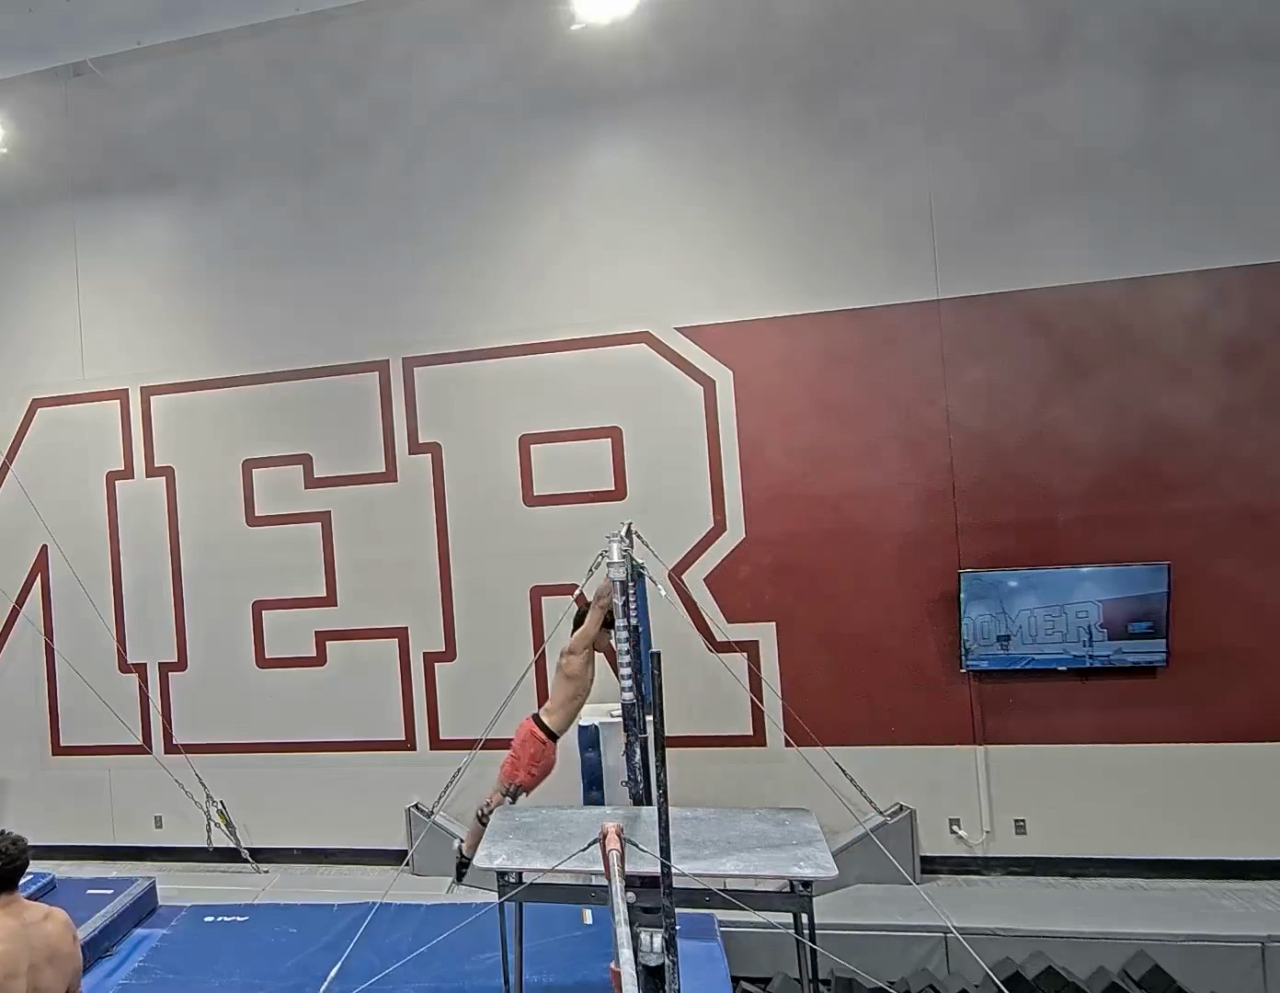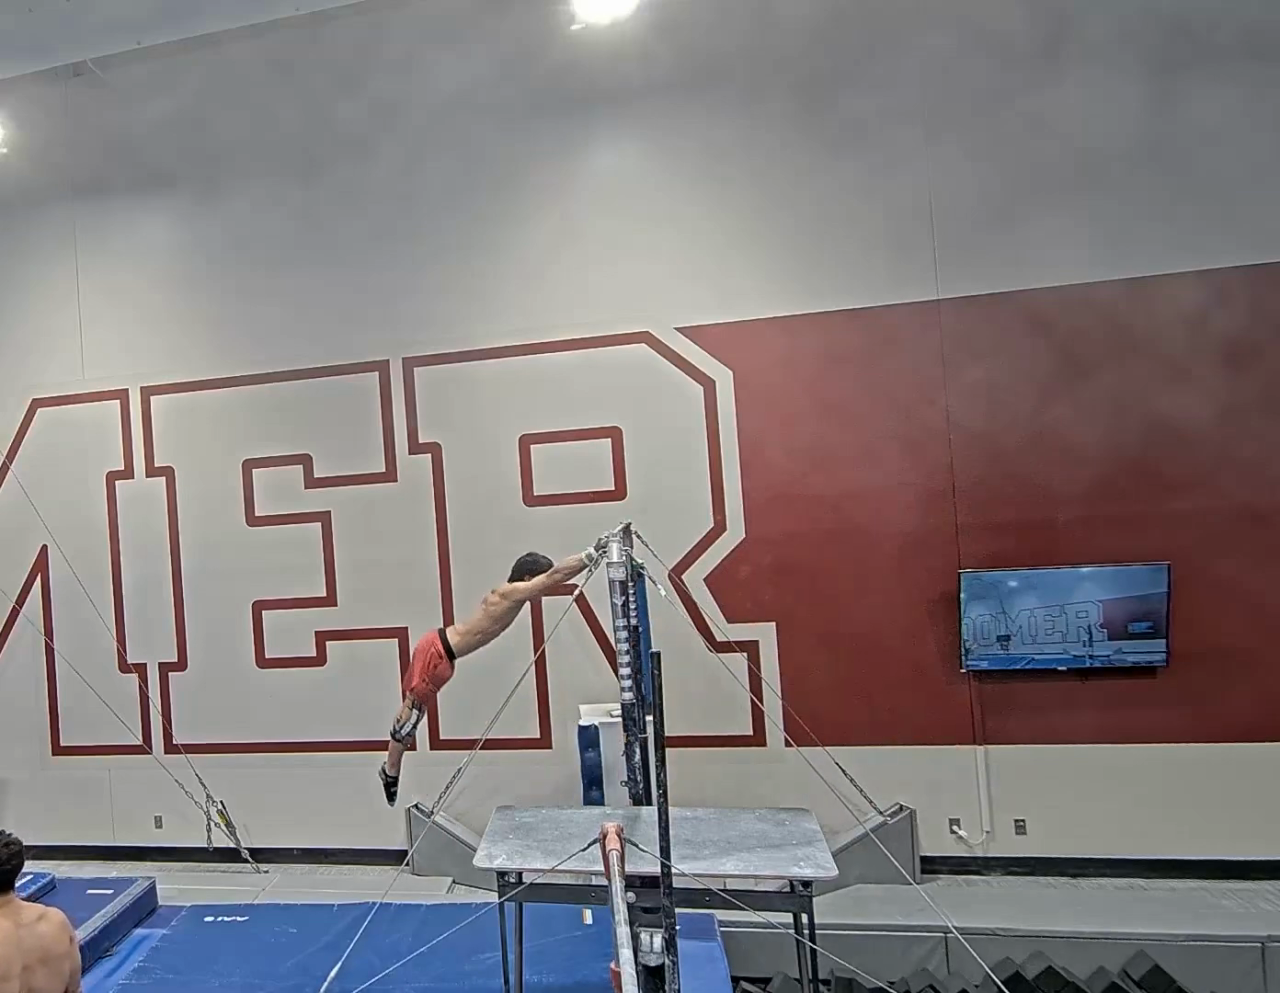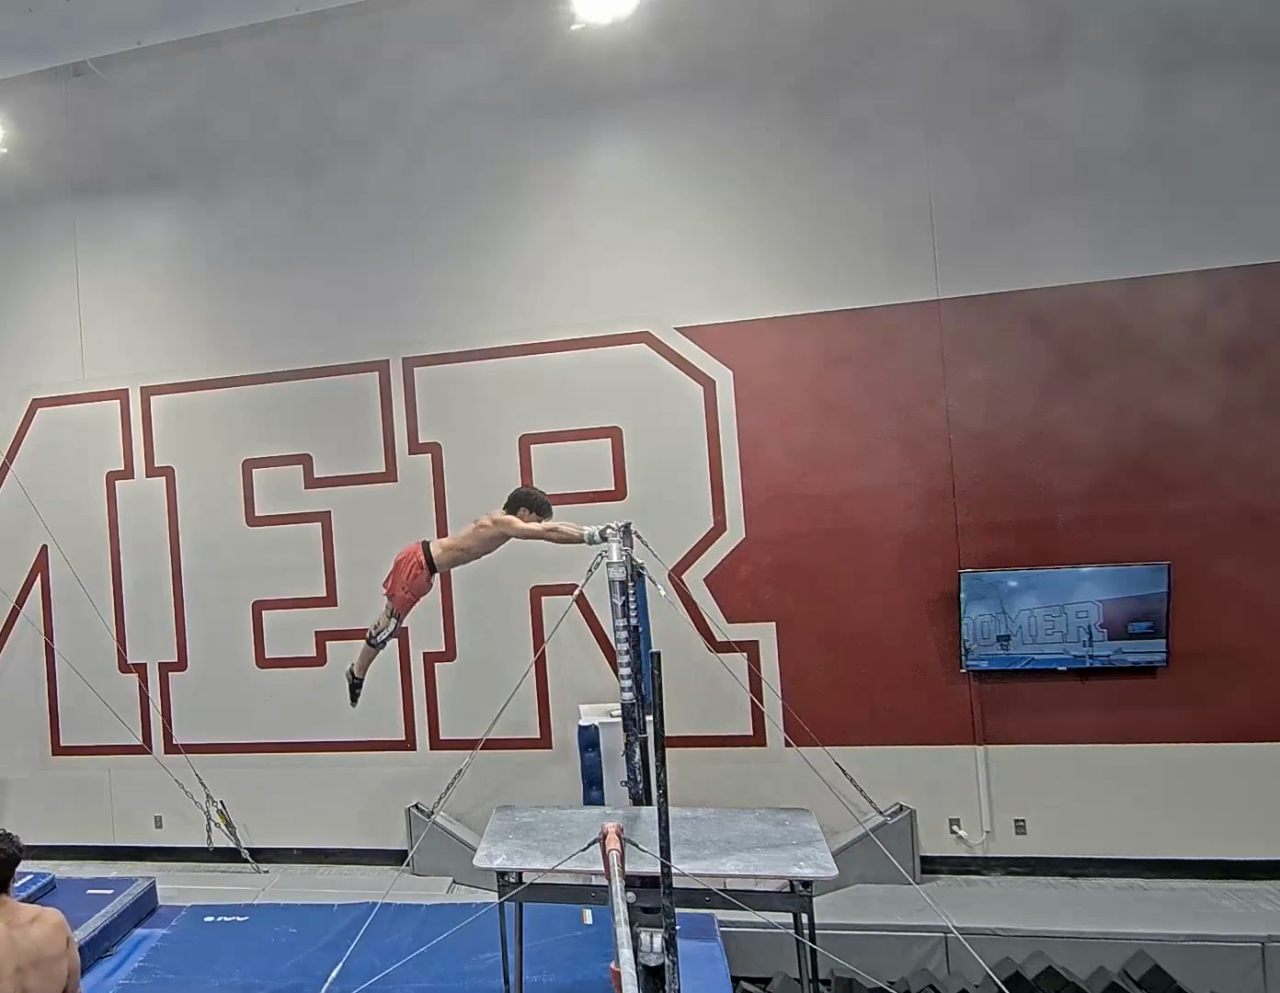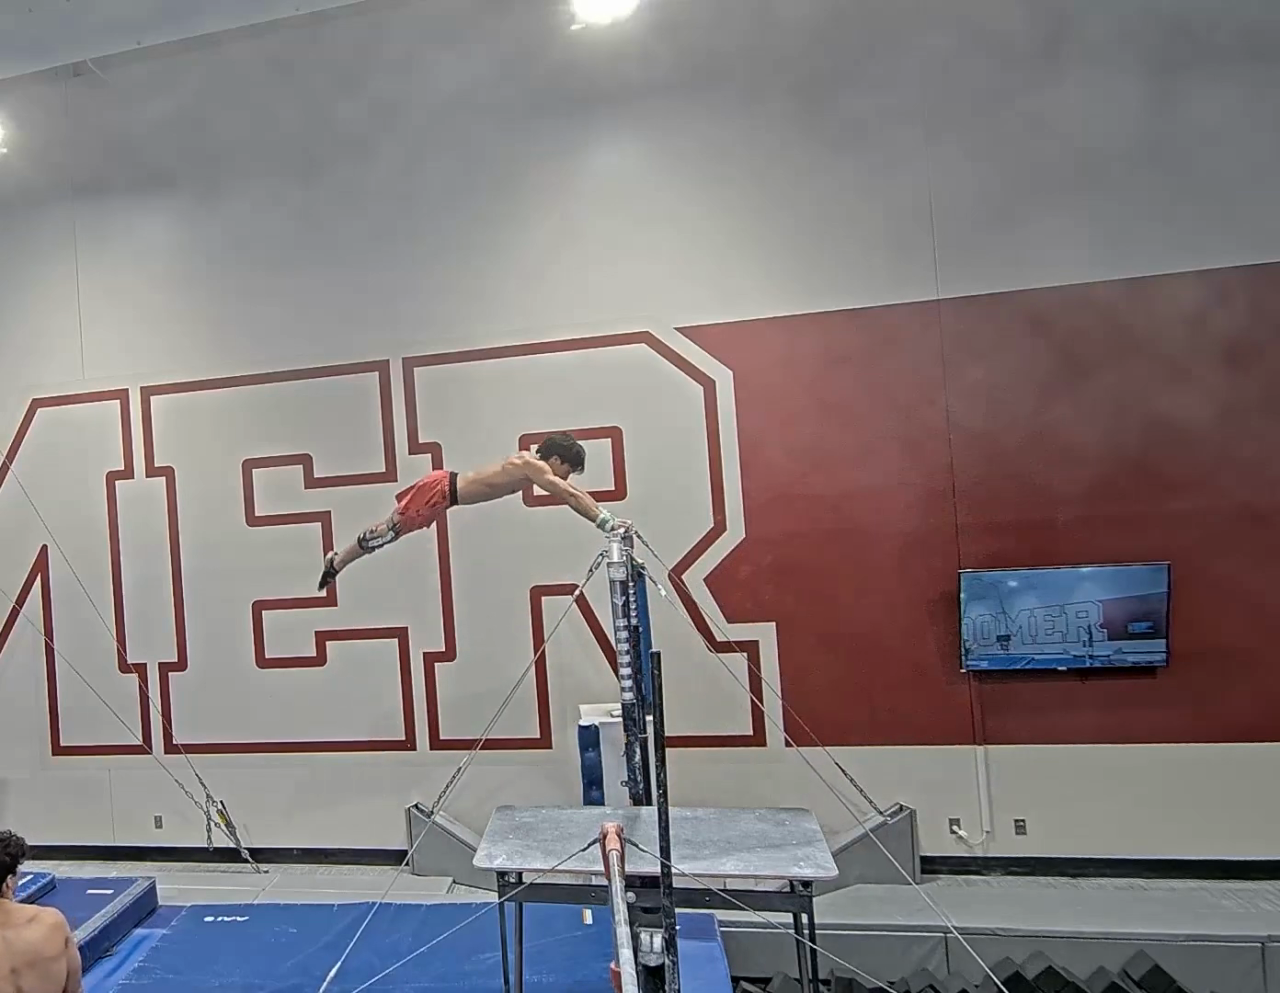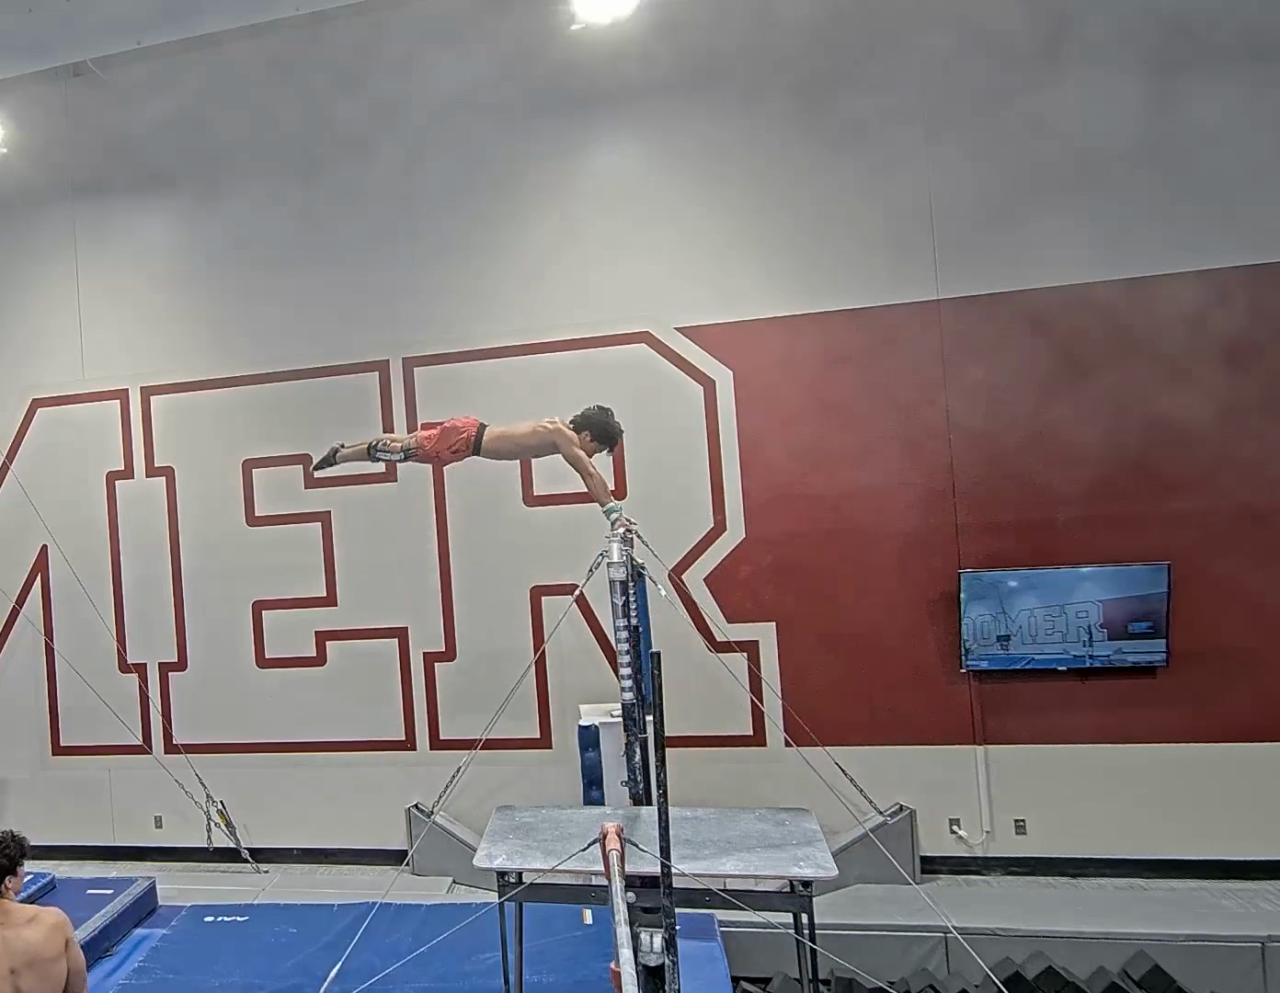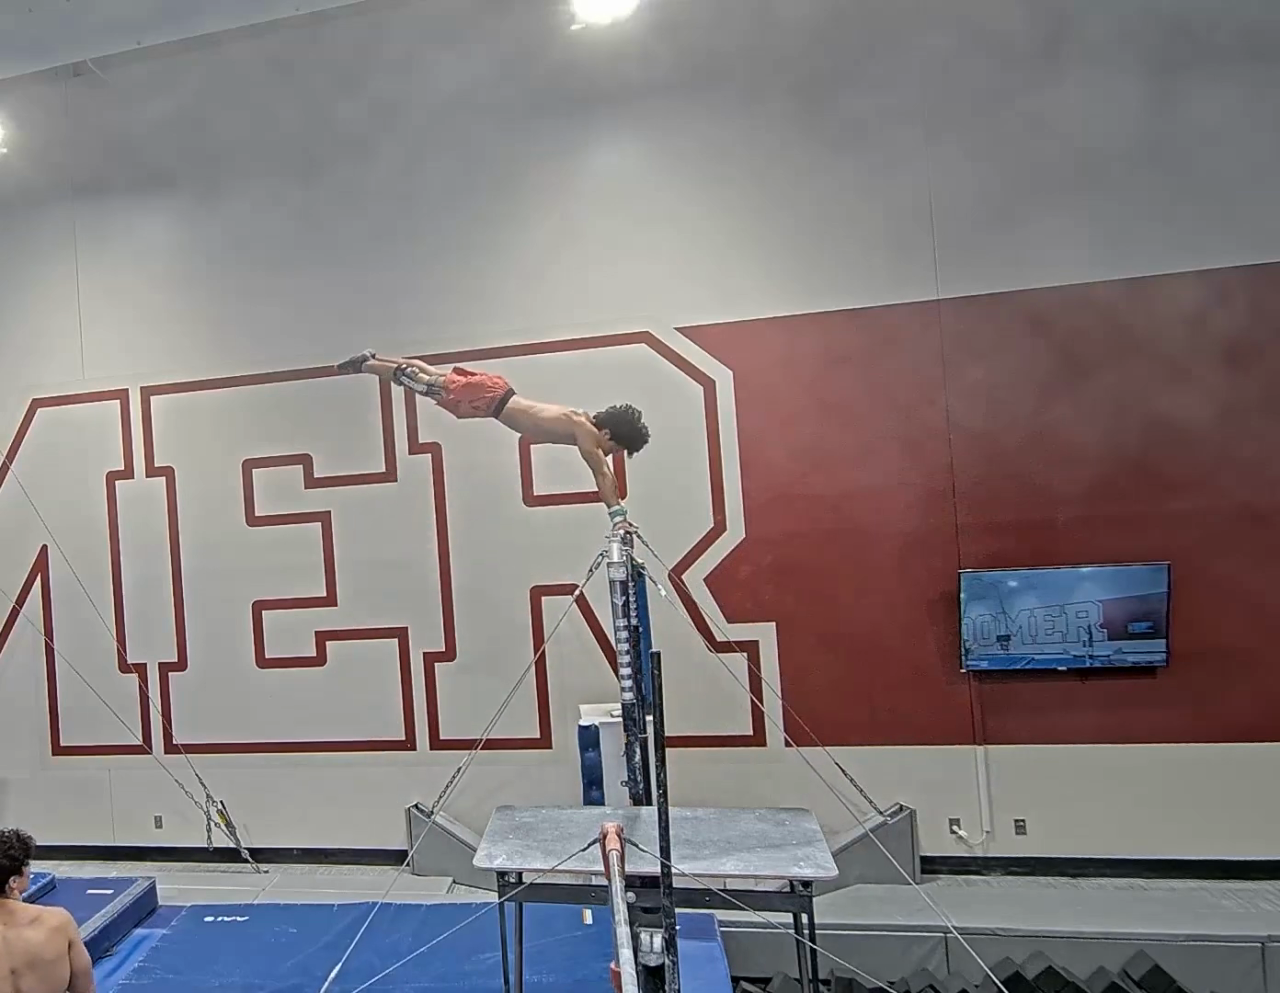
dt=0.1s
person 1, frame 1
left shoulder: (582, 651)
right shoulder: (577, 650)
left elbow: (600, 607)
right elbow: (598, 607)
left hip: (542, 739)
right hip: (537, 739)
left knee: (503, 796)
right knee: (502, 797)
right ankle: (466, 853)
person 1, frame 2
left shoulder: (514, 591)
right shoulder: (514, 592)
left elbow: (553, 577)
right elbow: (555, 576)
left wrist: (593, 552)
right wrist: (594, 552)
left hip: (440, 649)
right hip: (436, 654)
left knee: (410, 713)
right knee: (410, 715)
left ankle: (391, 769)
right ankle: (391, 770)
person 1, frame 3
left shoulder: (501, 520)
right shoulder: (504, 524)
left elbow: (544, 528)
right elbow: (546, 532)
left wrist: (592, 533)
right wrist: (592, 534)
left hip: (422, 558)
right hip: (420, 563)
left knee: (389, 622)
right knee: (390, 623)
left ankle: (359, 670)
right ankle: (358, 672)
person 1, frame 4
left shoulder: (530, 462)
right shoulder: (532, 467)
left elbow: (564, 490)
right elbow: (568, 494)
right wrist: (607, 519)
left hip: (449, 485)
right hip: (441, 492)
left knee: (389, 530)
right knee: (388, 532)
left ankle: (338, 560)
right ankle: (337, 561)
person 1, frame 5
left shoulder: (561, 430)
right shoulder: (565, 437)
left elbow: (591, 474)
right elbow: (591, 476)
right wrist: (614, 511)
left hip: (469, 432)
right hip: (465, 440)
left knee: (401, 447)
right knee: (400, 450)
left ankle: (343, 452)
right ankle: (341, 454)
person 1, frame 6
left shoulder: (583, 424)
right shoulder: (584, 431)
left elbow: (600, 469)
right elbow: (603, 473)
left wrist: (616, 510)
right wrist: (619, 515)
left hip: (497, 397)
right hip: (489, 397)
left knee: (428, 375)
right knee: (424, 383)
left ankle: (370, 361)
right ankle: (367, 364)
